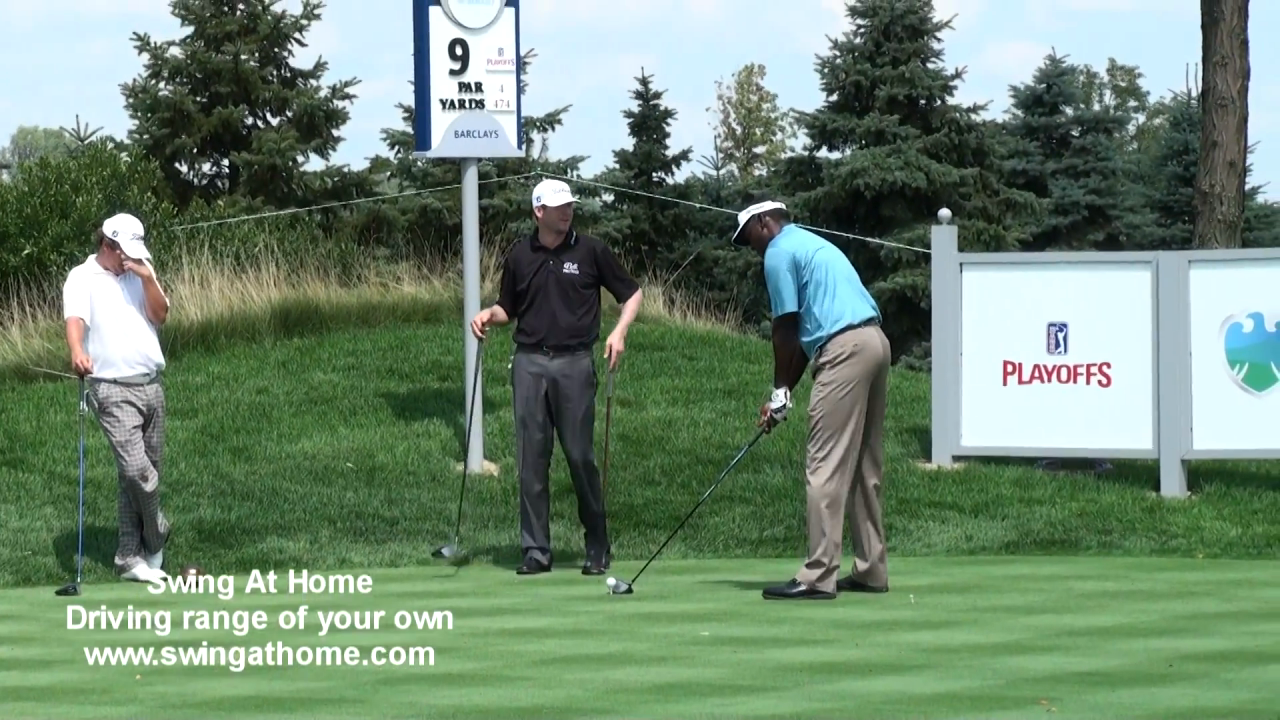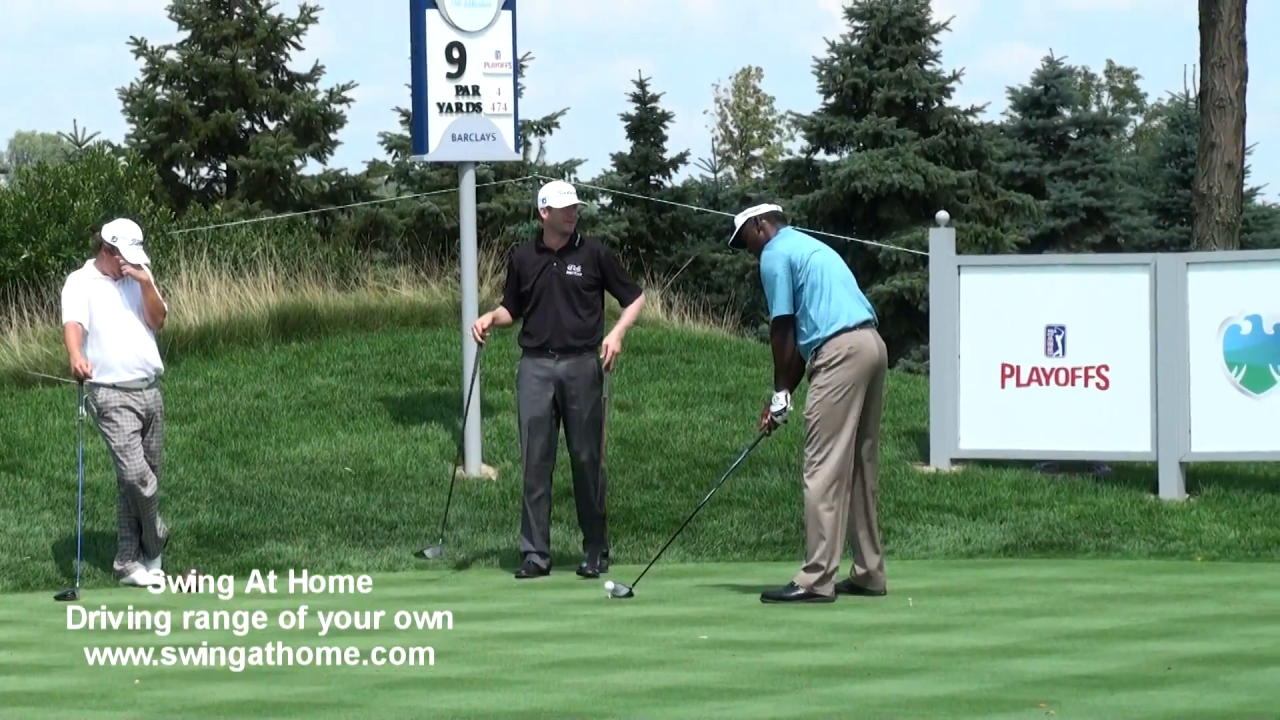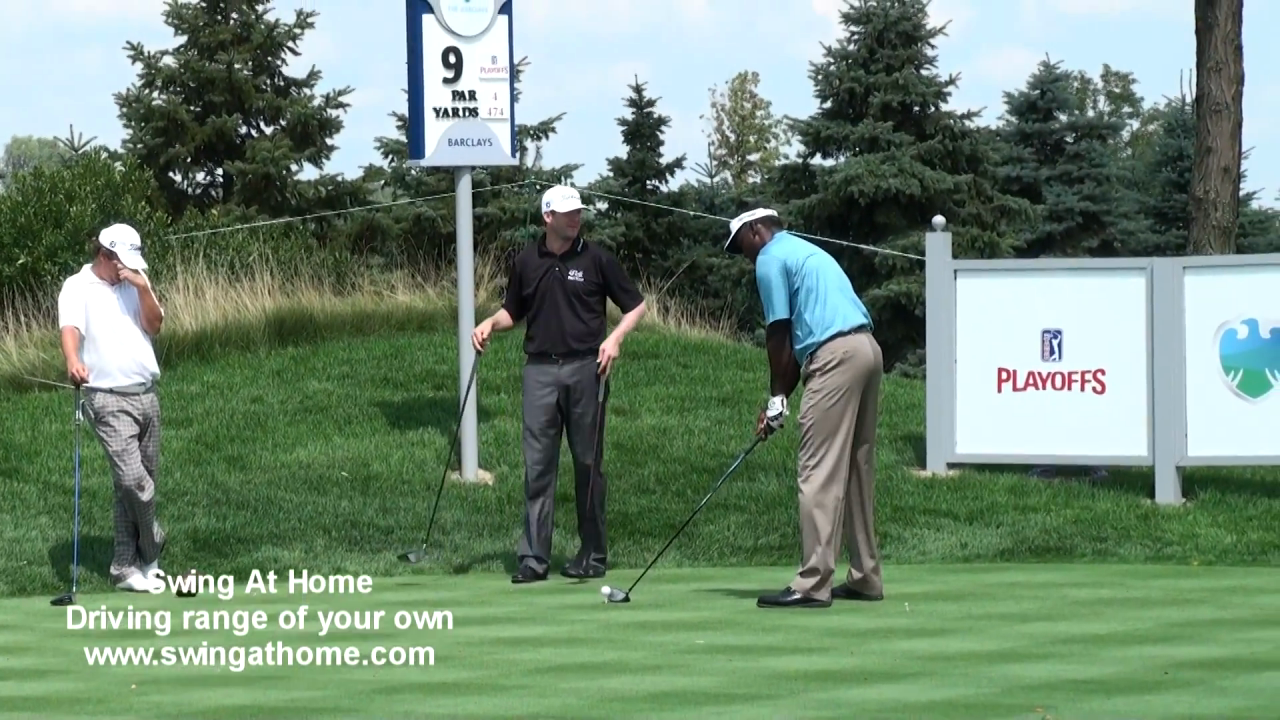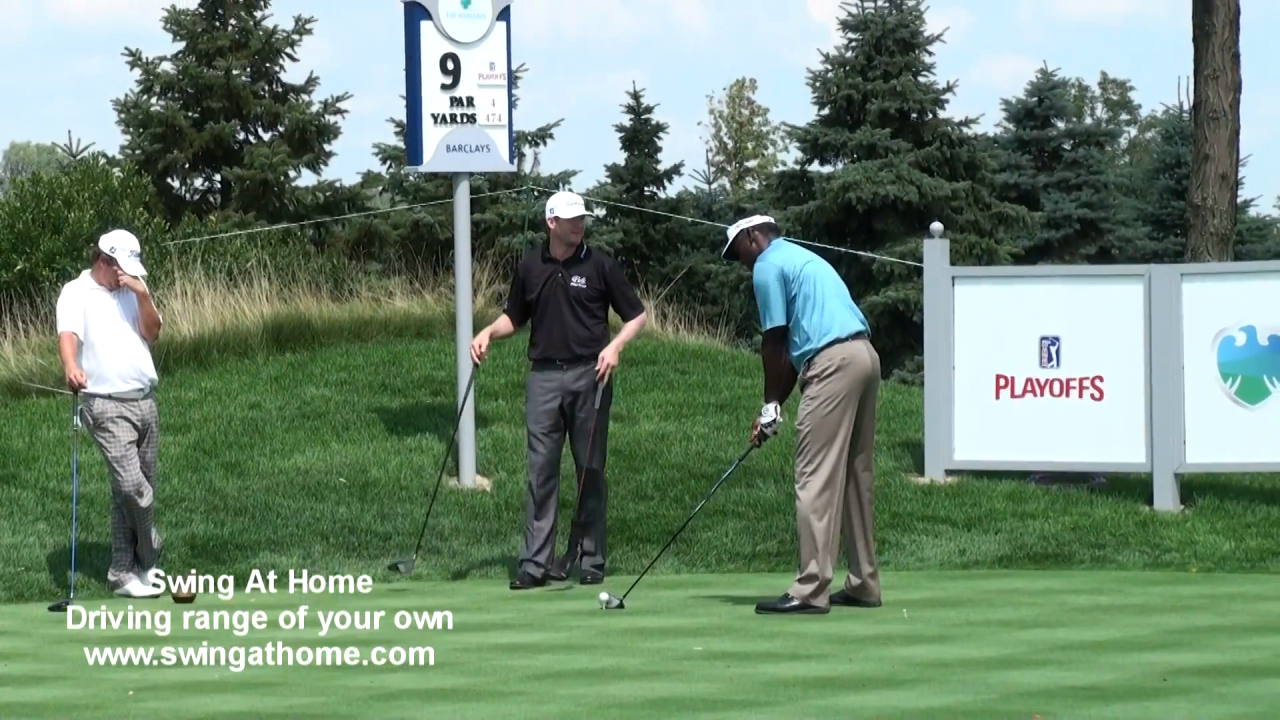
dt=0.1s
person 1, frame 1
right shoulder: (812, 245)
left elbow: (786, 327)
left wrist: (780, 391)
right wrist: (785, 391)
left hip: (846, 349)
right hip: (873, 343)
left knee: (826, 465)
right knee: (862, 463)
person 1, frame 2
right shoulder: (808, 247)
left elbow: (783, 330)
left wrist: (780, 393)
right wrist: (785, 393)
left hip: (842, 352)
right hip: (869, 345)
left knee: (824, 468)
right knee: (858, 466)
person 1, frame 3
right shoulder: (803, 251)
left elbow: (778, 335)
left wrist: (776, 399)
right wrist: (782, 398)
left hip: (837, 356)
right hip: (865, 349)
left knee: (819, 472)
right knee: (855, 470)
person 1, frame 4
right shoulder: (800, 258)
left elbow: (775, 342)
left wrist: (770, 405)
right wrist: (776, 404)
left hip: (835, 363)
right hip: (862, 356)
left knee: (816, 479)
right knee: (853, 476)
person 2, frame 1
left shoulder: (591, 250)
right shoulder: (518, 255)
left elbow: (632, 293)
right elbow: (509, 307)
left wrist: (619, 330)
right wrist: (488, 314)
left hip: (576, 362)
right hip: (529, 362)
left knee: (580, 456)
right knee: (532, 458)
left ankle: (597, 545)
person 2, frame 2
left shoulder: (595, 253)
right shoulder: (523, 257)
left elbow: (635, 297)
right elbow: (512, 308)
left wrist: (617, 332)
right wrist: (490, 317)
left hip: (581, 364)
right hip: (535, 365)
left knee: (586, 458)
right knee: (535, 461)
left ankle: (595, 548)
person 2, frame 3
left shoulder: (598, 258)
right shoulder: (526, 260)
left elbow: (636, 305)
right elbow: (513, 311)
left wrist: (615, 337)
right wrist: (490, 322)
left hip: (586, 369)
right hip: (540, 370)
left knee: (588, 463)
right knee: (538, 464)
left ankle: (592, 554)
person 2, frame 4
left shoulder: (601, 265)
right shoulder: (529, 266)
left elbow: (637, 315)
right elbow: (514, 317)
left wrist: (615, 346)
right wrist: (489, 332)
left hip: (589, 375)
right hip: (544, 376)
left knee: (590, 469)
right knee: (541, 469)
person 3, frame 1
left shoulder: (141, 270)
right shoulder: (82, 278)
left elbow: (160, 315)
right elbow: (74, 318)
left wrist: (146, 277)
right wrist: (77, 351)
left hip: (151, 384)
right hip: (113, 390)
left knee: (146, 471)
right knee: (135, 470)
left ankle: (131, 556)
right ankle: (156, 539)
person 3, frame 2
left shoulder: (140, 275)
right shoulder: (80, 283)
left elbow: (158, 320)
right elbow: (73, 323)
left wrist: (145, 282)
right wrist: (76, 356)
left hip: (150, 389)
right hip: (112, 394)
left knee: (144, 476)
right knee: (135, 475)
left ankle: (130, 561)
right ankle: (155, 545)
person 3, frame 3
left shoulder: (136, 281)
right shoulder: (77, 287)
left elbow: (154, 326)
right elbow: (70, 328)
left wrist: (143, 288)
right wrist: (73, 361)
left hip: (146, 394)
right hip: (108, 399)
left knee: (141, 480)
right knee: (132, 479)
left ankle: (126, 565)
right ankle: (152, 552)
person 3, frame 4
left shoulder: (134, 288)
right shoulder: (76, 293)
left elbow: (152, 332)
right elbow: (68, 334)
left wrist: (142, 294)
right wrist: (71, 366)
left hip: (144, 400)
right hip: (107, 405)
left knee: (136, 487)
right knee: (131, 485)
left ankle: (124, 571)
right ankle: (148, 559)
